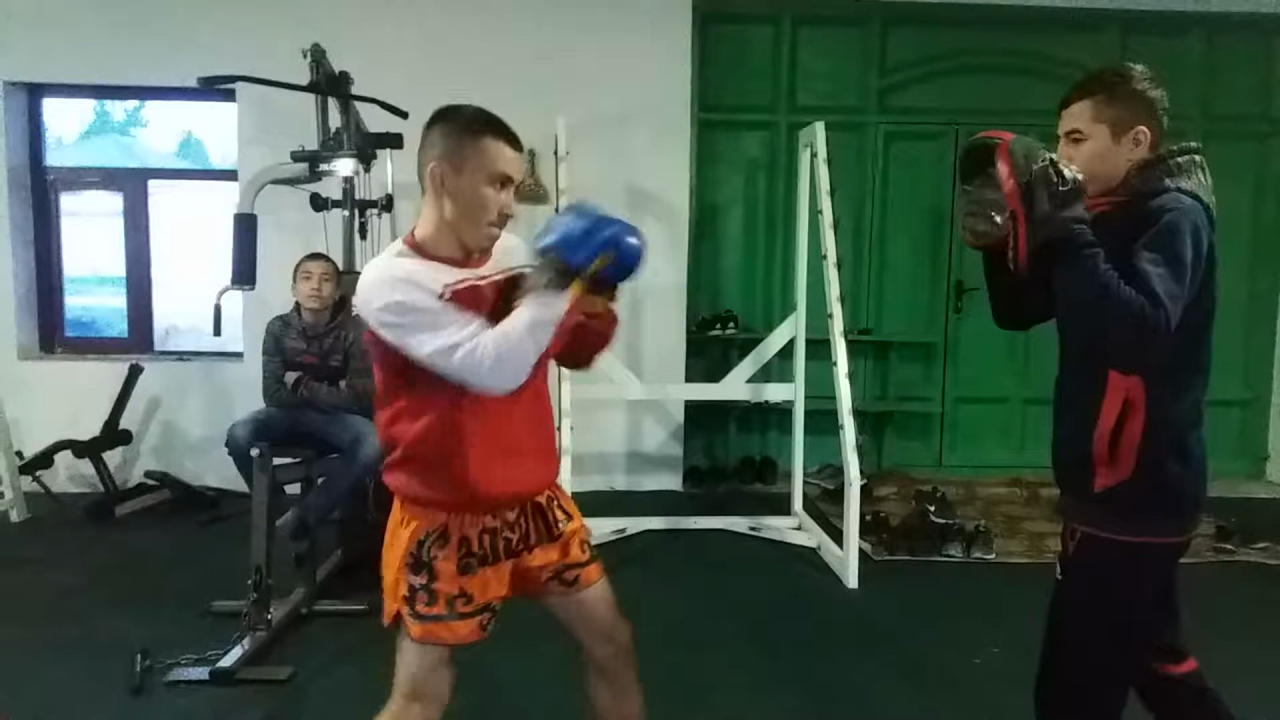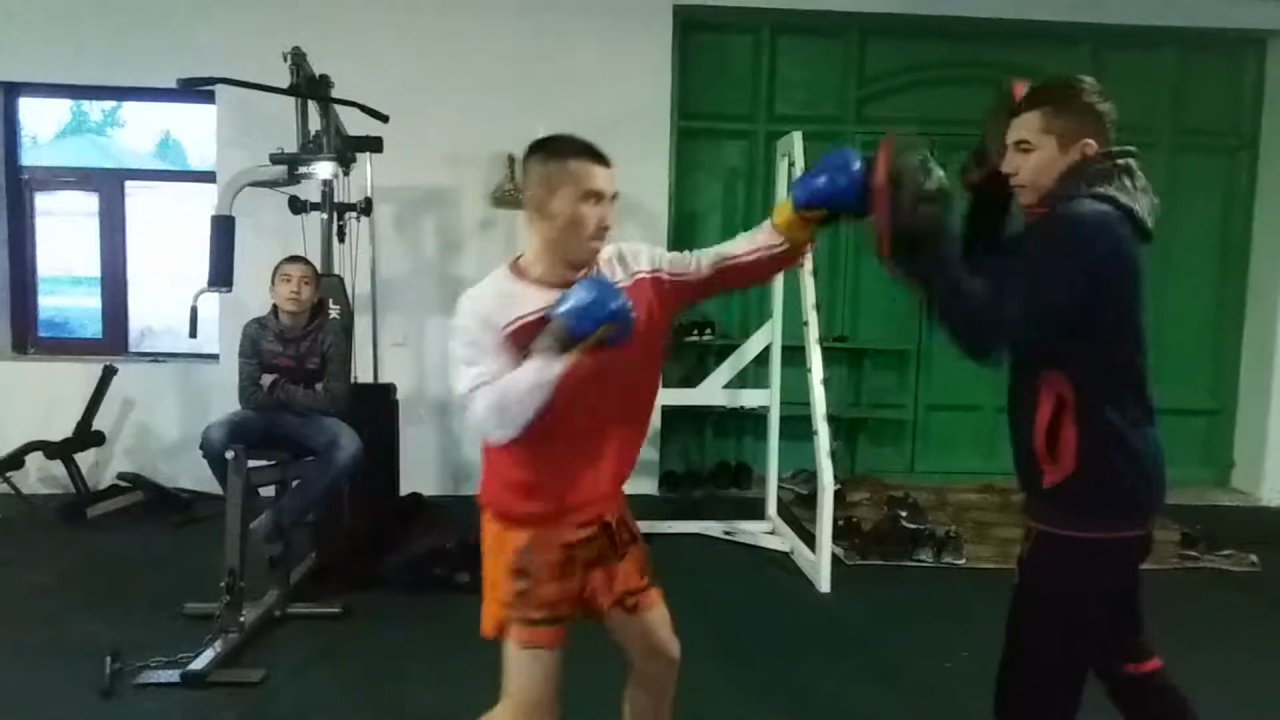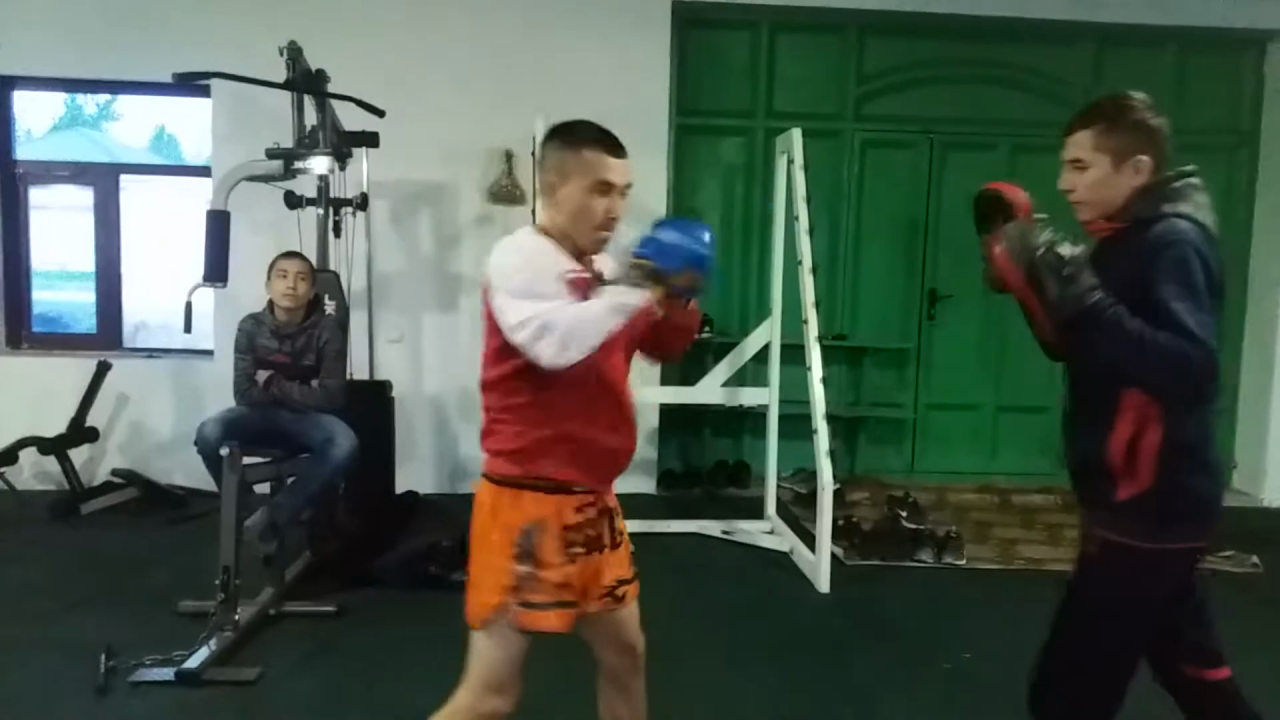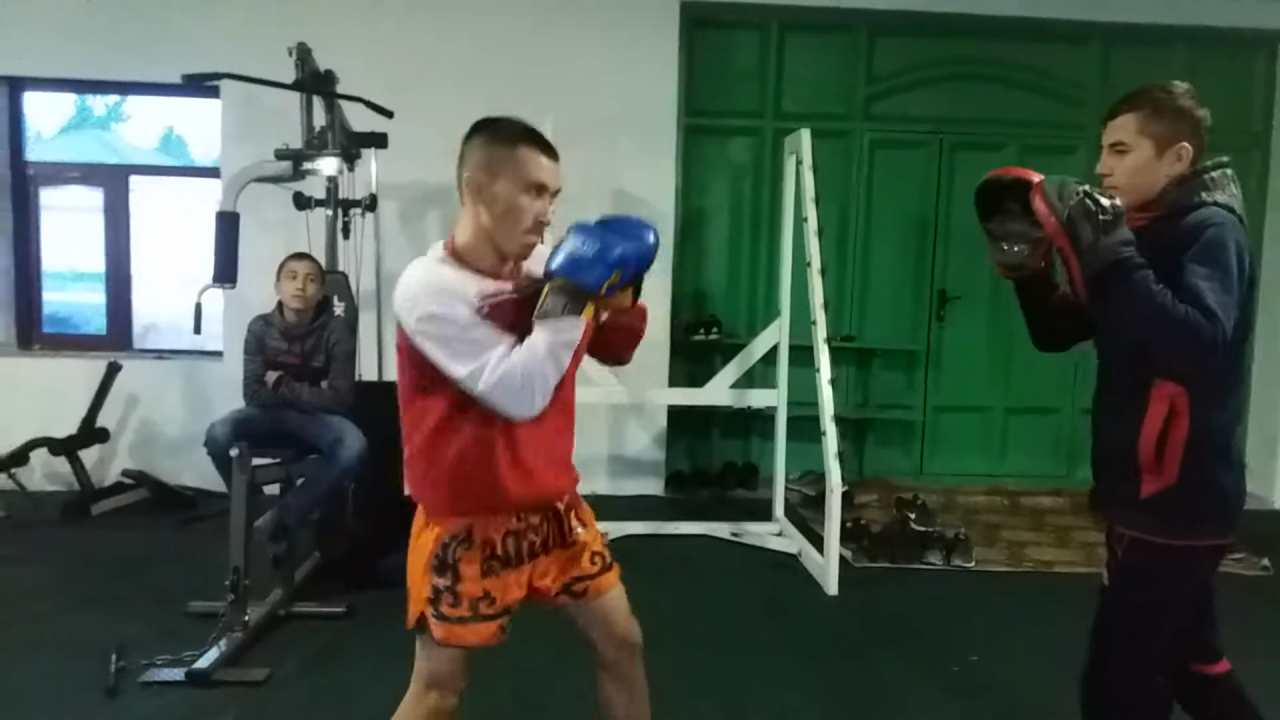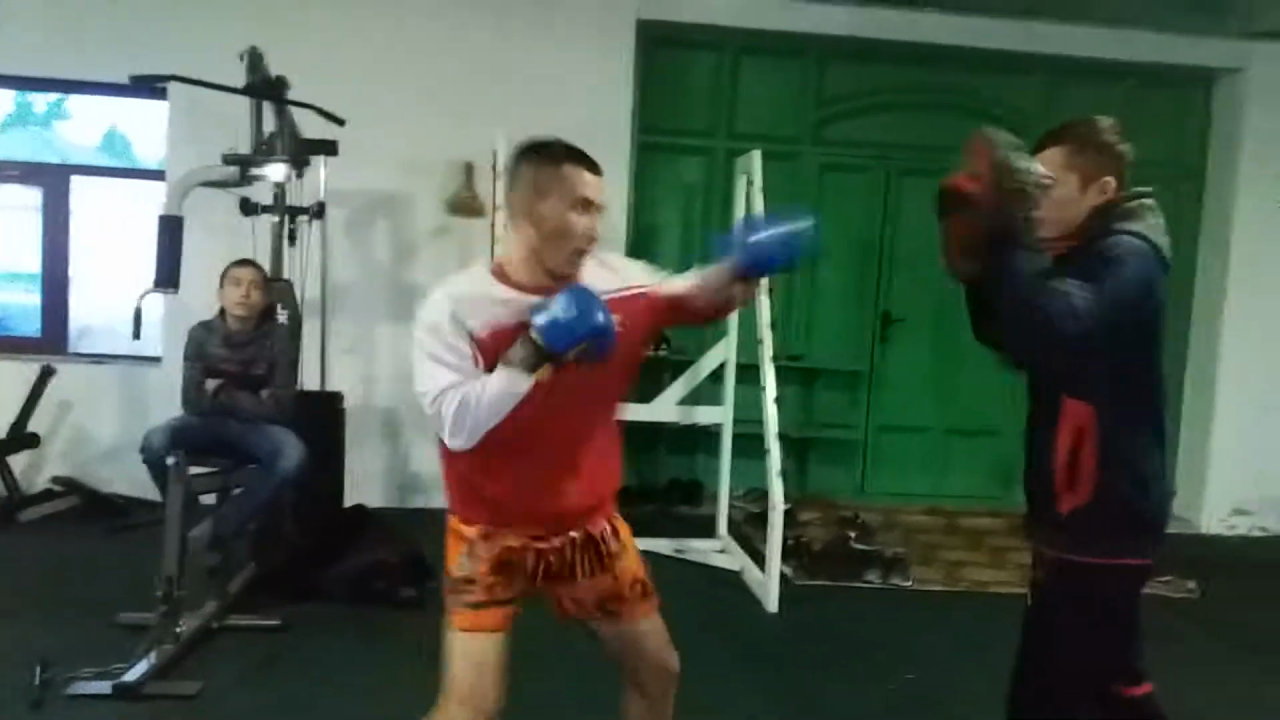
dt=0.4s
person 1, frame 1
left shoulder: (1175, 218)
right shoulder: (1114, 221)
left elbow: (1140, 333)
right elbow: (1018, 311)
left wrist: (1065, 232)
left hip: (1135, 490)
right hip: (1120, 485)
right knee: (1151, 657)
person 1, frame 2
left shoulder: (1087, 226)
right shoulder: (1078, 223)
left elbow: (991, 332)
right elbow: (988, 279)
left wrist: (923, 235)
right wrist: (986, 192)
left hip: (1088, 490)
right hip: (1102, 483)
right knee: (1121, 654)
person 1, frame 3
left shoulder: (1173, 244)
right shoulder: (1123, 245)
left elbow: (1188, 375)
right elbow: (1071, 346)
left wrist: (1081, 304)
right wrist: (1033, 281)
left hip: (1151, 507)
right hip: (1151, 502)
right knee: (1188, 662)
person 1, frame 4
left shoulder: (1209, 233)
right shoulder: (1147, 234)
left elbow: (1199, 348)
right elbow: (1057, 332)
left wrist: (1111, 260)
right wrist: (1028, 267)
left hip: (1175, 498)
right hip: (1152, 495)
right knee: (1189, 661)
person 1, frame 5
left shoulder: (1124, 259)
right shoulder: (1083, 260)
left elbow: (1046, 335)
right elbow: (1011, 335)
left wrist: (1006, 239)
right wrist: (983, 262)
left hip: (1101, 516)
right hip: (1094, 512)
person 2, frame 1
left shoulder: (509, 253)
right shoulder: (391, 283)
left elbow: (572, 350)
right elbow: (496, 367)
left wrist: (594, 300)
right wrist: (558, 282)
left hip: (533, 502)
right hip: (446, 522)
left knee: (611, 641)
person 2, frame 2
left shoulder: (630, 269)
right shoulder: (486, 306)
left elbow: (724, 265)
right elbow: (493, 421)
left wrist: (802, 214)
right wrist: (559, 346)
left hip: (601, 516)
right hip: (530, 532)
left knee: (658, 658)
person 2, frame 3
left shoulder: (601, 269)
right shoulder: (520, 258)
left elbow: (668, 346)
right elbow: (559, 345)
left wrist: (675, 299)
right wrist: (639, 285)
left hip: (589, 499)
right hip: (529, 502)
left knee: (626, 654)
person 2, frame 4
left shoulder: (543, 262)
right shoulder: (428, 289)
left elbow: (614, 349)
right elbow: (520, 393)
left wrist: (620, 295)
right wrist: (567, 301)
left hip: (551, 505)
right hip: (468, 524)
left knee: (623, 643)
person 2, frame 5
left shoulder: (609, 278)
right shoulder: (455, 305)
left elbow: (697, 294)
right elbow: (457, 425)
left wrist: (742, 268)
right wrist: (531, 355)
left hip: (588, 525)
right hip: (496, 536)
left knee: (658, 670)
person 3, frame 1
left shoulder: (353, 331)
right shoulder: (279, 328)
left elbow: (358, 398)
right elbow: (274, 396)
left wrist: (302, 385)
right wrist: (328, 393)
left hip: (337, 418)
right hip: (291, 415)
left knee: (373, 446)
right knee: (238, 436)
left ankle: (300, 518)
person 3, frame 2
left shoulder: (330, 335)
right shoulder: (256, 330)
left elbow: (334, 401)
right elbow: (249, 398)
left wrist: (279, 388)
right wrist: (305, 396)
left hip: (313, 421)
right hip: (267, 417)
left knee: (349, 449)
right knee: (213, 438)
left ankle: (274, 521)
person 3, frame 3
left shoulder: (326, 330)
right shoulder: (251, 327)
left elbow: (330, 398)
right elbow: (245, 394)
left wrist: (274, 384)
right wrist: (300, 392)
left hip: (308, 418)
right hip: (262, 414)
left knee: (345, 446)
right knee: (208, 434)
left ankle: (270, 519)
person 3, frame 4
left shoulder: (336, 332)
right shoulder: (260, 328)
left elbow: (338, 399)
right elbow: (254, 395)
left wrist: (283, 385)
right wrist: (309, 393)
left hip: (318, 419)
right hip: (271, 416)
left knee: (354, 447)
right knee: (218, 435)
left ankle: (280, 520)
person 3, frame 5
left shoulder: (277, 340)
right shoulder: (201, 334)
left elbow: (278, 408)
right elbow: (193, 402)
left wrist: (223, 393)
right wrist: (249, 402)
left hip: (257, 428)
right hip: (211, 424)
left knee: (293, 456)
right knee: (154, 443)
left ankle: (217, 530)
